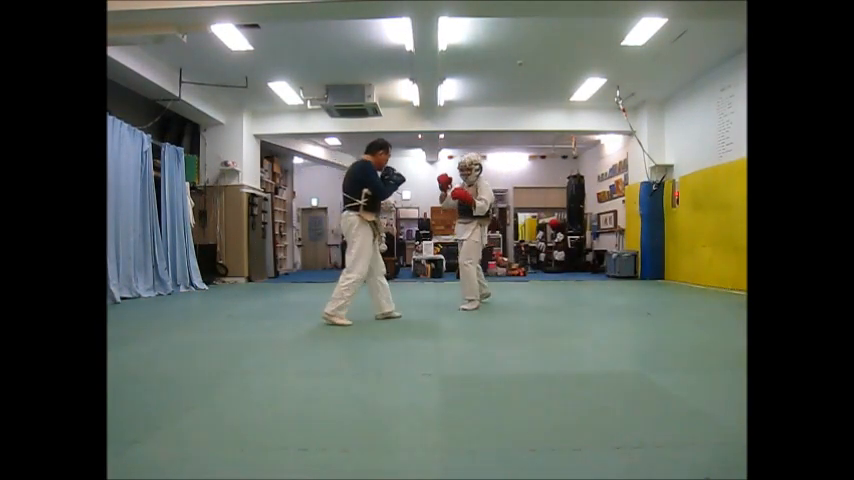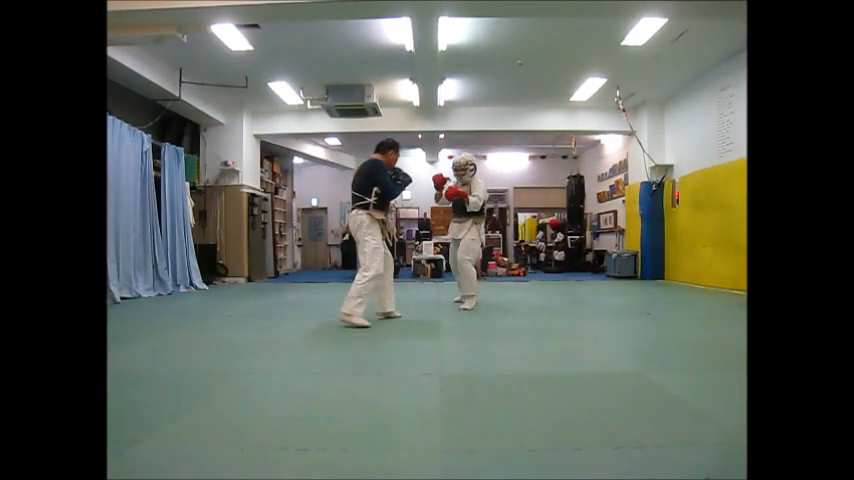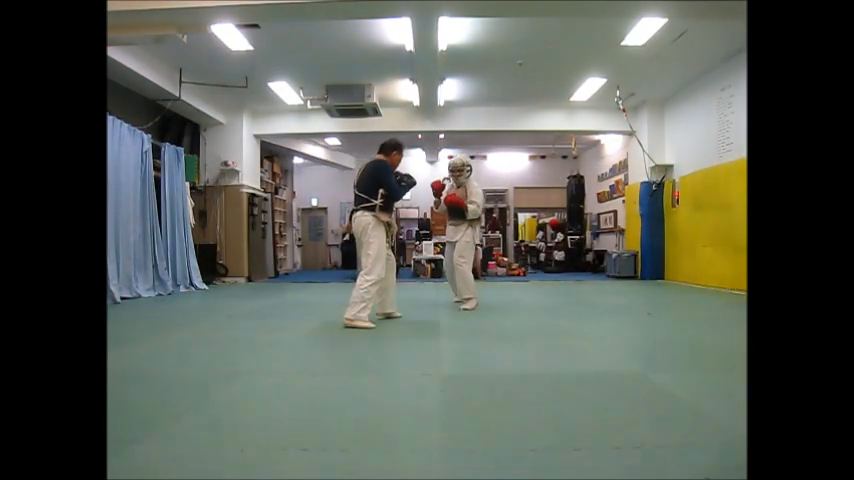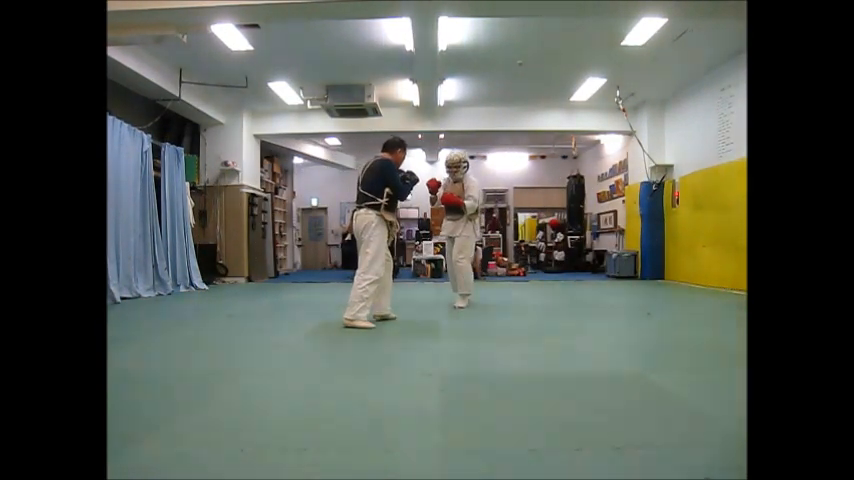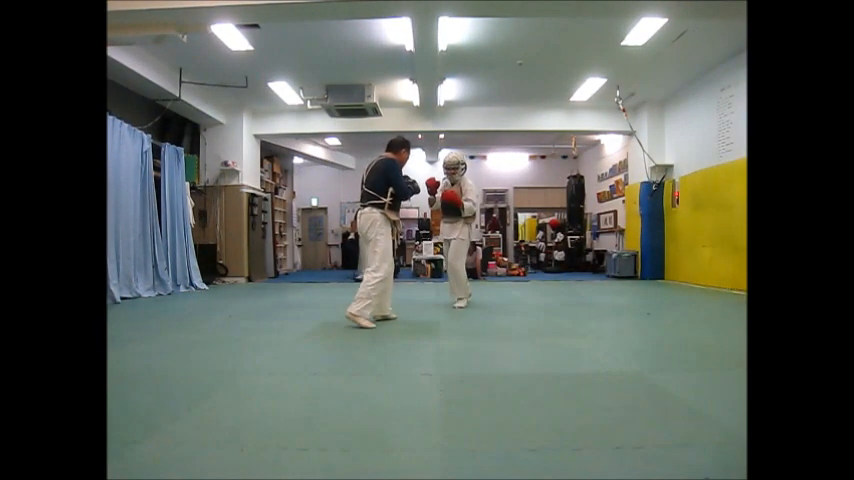
dt=0.2s
person 1, frame 1
left shoulder: (362, 167)
right shoulder: (366, 166)
right elbow: (381, 194)
left wrist: (385, 179)
right wrist: (395, 181)
left hip: (363, 223)
right hip: (358, 222)
left knee: (377, 268)
right knee: (357, 271)
left ankle: (385, 309)
right ankle: (332, 311)
person 1, frame 2
left shoulder: (369, 166)
right shoulder: (376, 165)
right elbow: (390, 193)
left wrist: (394, 180)
right wrist: (403, 182)
left hip: (369, 221)
right hip: (366, 220)
left knee: (385, 263)
right knee: (371, 268)
left ankle: (386, 308)
right ankle: (350, 312)
person 1, frame 3
left shoulder: (370, 166)
right shoulder: (382, 165)
right elbow: (395, 195)
left wrist: (397, 183)
right wrist: (407, 184)
left hip: (369, 220)
right hip: (371, 221)
left knee: (387, 263)
right knee: (372, 271)
left ankle: (386, 308)
right ankle: (354, 316)
person 1, frame 4
left shoulder: (372, 164)
right shoulder: (387, 164)
right elbow: (401, 194)
left wrist: (399, 180)
right wrist: (409, 181)
left hip: (367, 218)
right hip: (373, 220)
left knee: (384, 264)
right knee: (370, 270)
left ankle: (381, 310)
right ankle: (353, 316)
person 1, frame 5
left shoulder: (376, 164)
right shoulder: (391, 164)
right elbow: (402, 194)
left wrist: (403, 185)
right wrist: (412, 188)
left hip: (370, 216)
right hip: (377, 218)
left knee: (382, 266)
right knee: (379, 269)
left ankle: (381, 310)
right ankle: (358, 310)
person 2, frame 1
left shoulder: (483, 185)
right shoulder: (462, 186)
left elbow: (482, 207)
right elbow: (446, 202)
left wrist: (470, 199)
right wrist: (444, 190)
left hip: (476, 229)
right hip: (462, 228)
left knee: (466, 262)
right knee: (472, 262)
left ankle: (472, 299)
right ankle: (483, 291)
person 2, frame 2
left shoulder: (477, 184)
right shoulder: (454, 185)
left elbow: (476, 203)
right elbow: (440, 202)
left wrist: (462, 195)
right wrist: (439, 189)
left hip: (472, 227)
right hip: (457, 226)
left knee: (464, 259)
right knee: (455, 262)
left ankle: (470, 297)
right ankle: (465, 292)
person 2, frame 3
left shoulder: (473, 187)
right shoulder: (451, 187)
left elbow: (476, 210)
right elbow: (439, 208)
left wrist: (461, 204)
right wrist: (437, 196)
left hip: (467, 230)
right hip: (452, 230)
left knee: (461, 262)
right knee: (450, 264)
left ankle: (470, 298)
right ankle: (460, 295)
person 2, frame 4
left shoulder: (471, 182)
right shoulder: (447, 182)
left elbow: (472, 205)
right elbow: (435, 203)
left wrist: (458, 202)
right wrist: (434, 193)
left hip: (466, 225)
right hip: (451, 224)
left knee: (461, 259)
right knee: (451, 261)
left ankle: (464, 295)
right ankle: (461, 293)
person 2, frame 5
left shoulder: (467, 185)
right shoulder: (444, 184)
left elbow: (470, 208)
right elbow: (433, 204)
left wrist: (457, 201)
right wrist: (432, 193)
left hip: (462, 227)
right hip: (447, 227)
left knee: (454, 260)
right knee: (451, 262)
left ankle: (462, 296)
right ankle: (464, 292)
